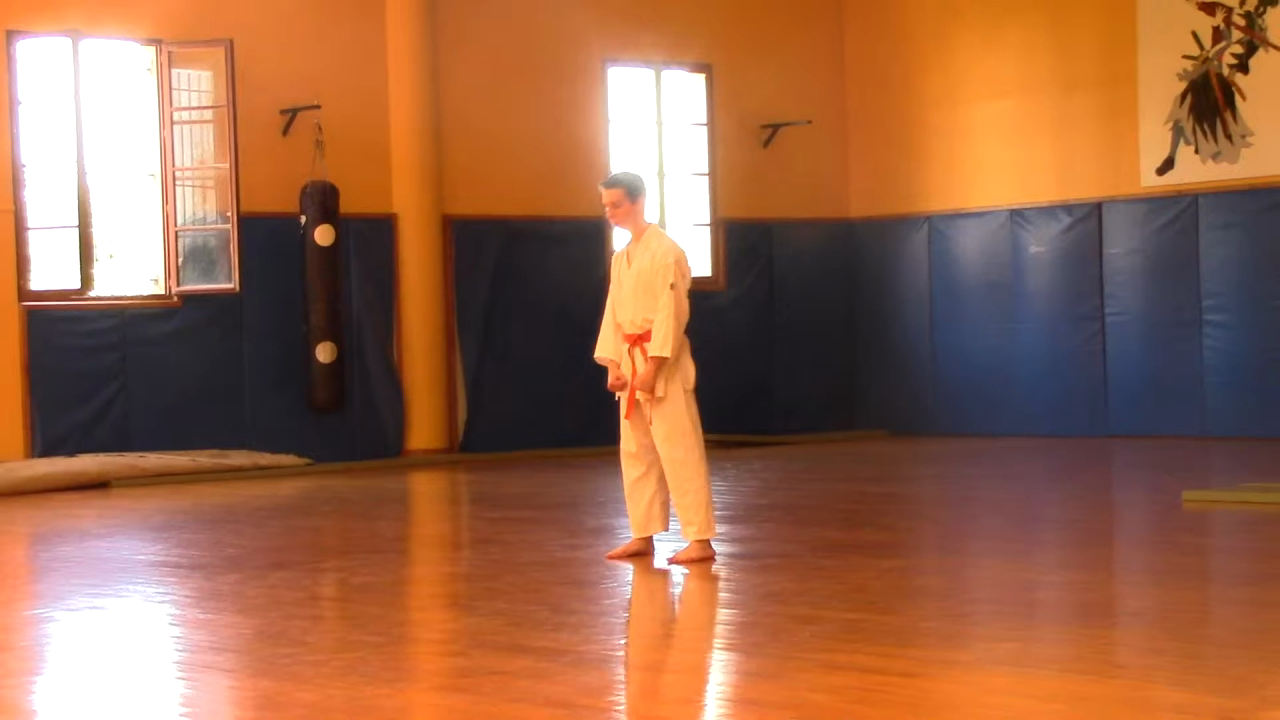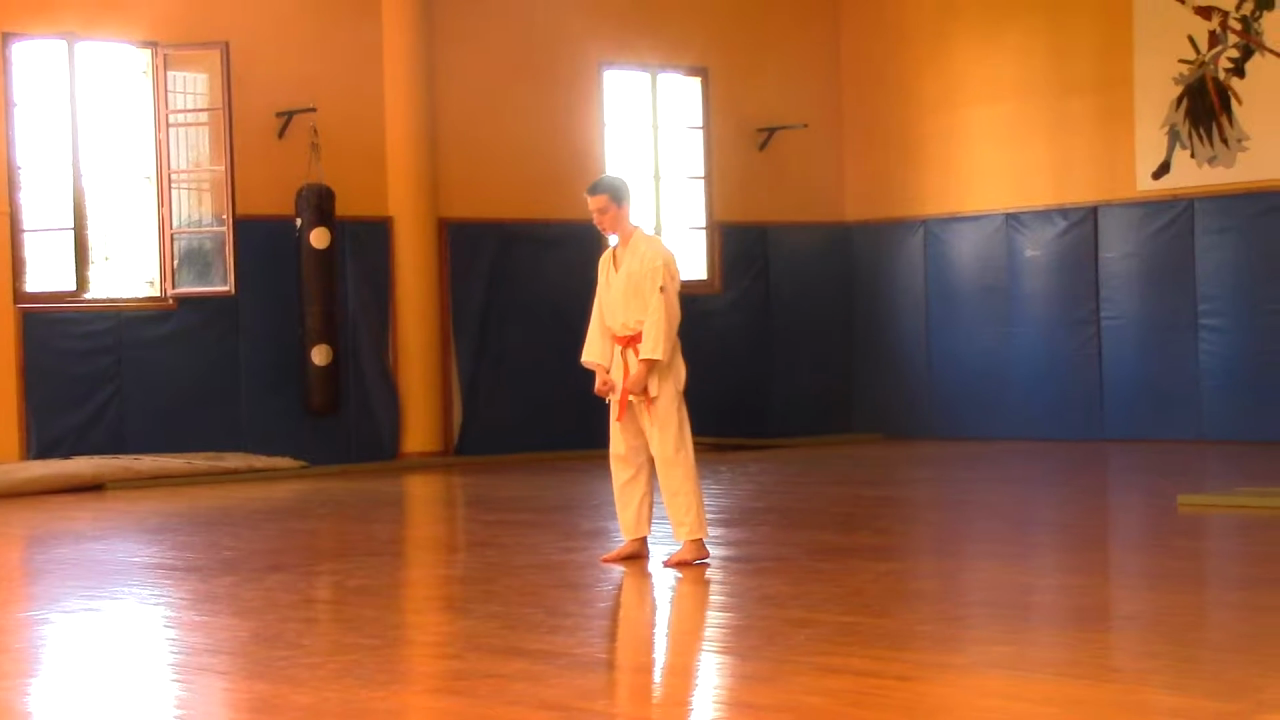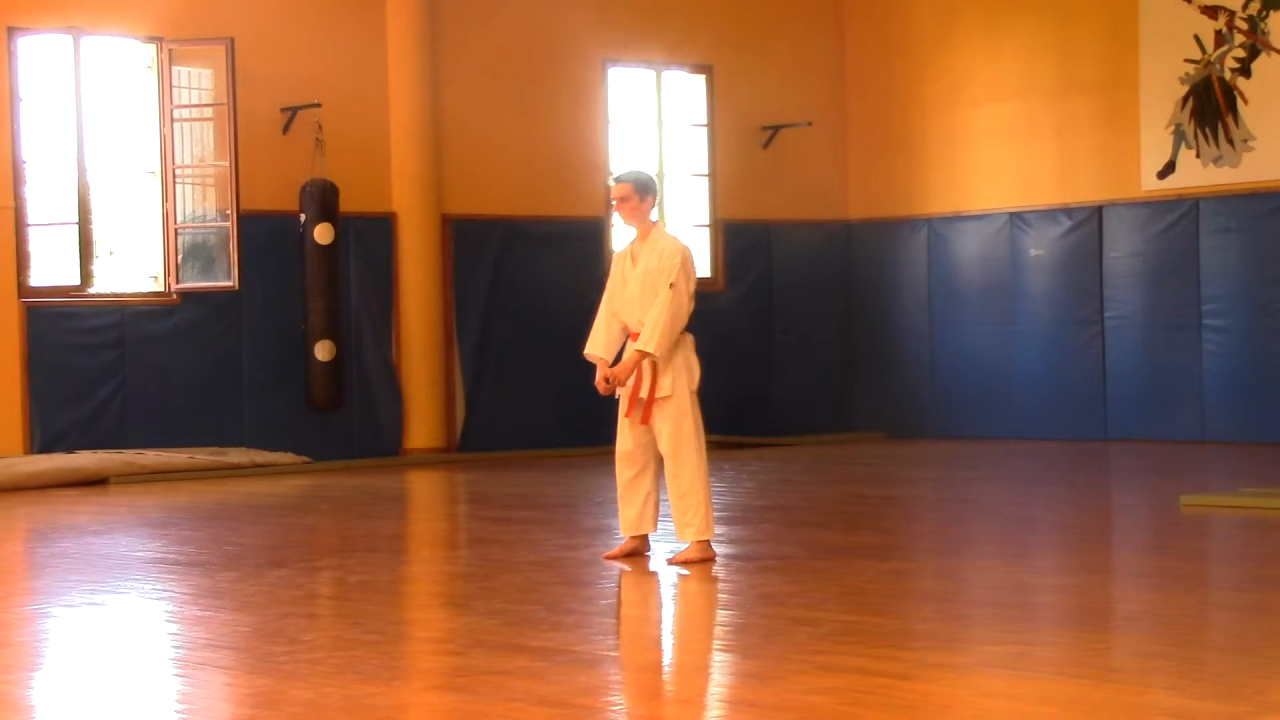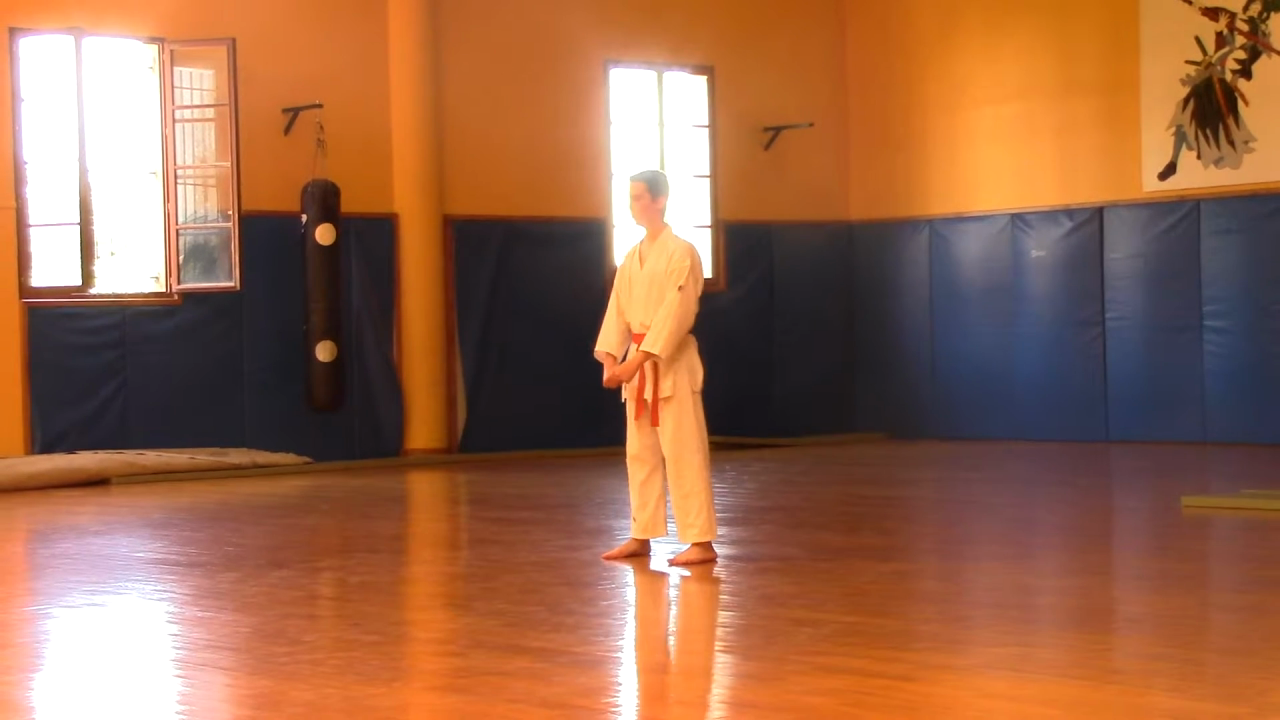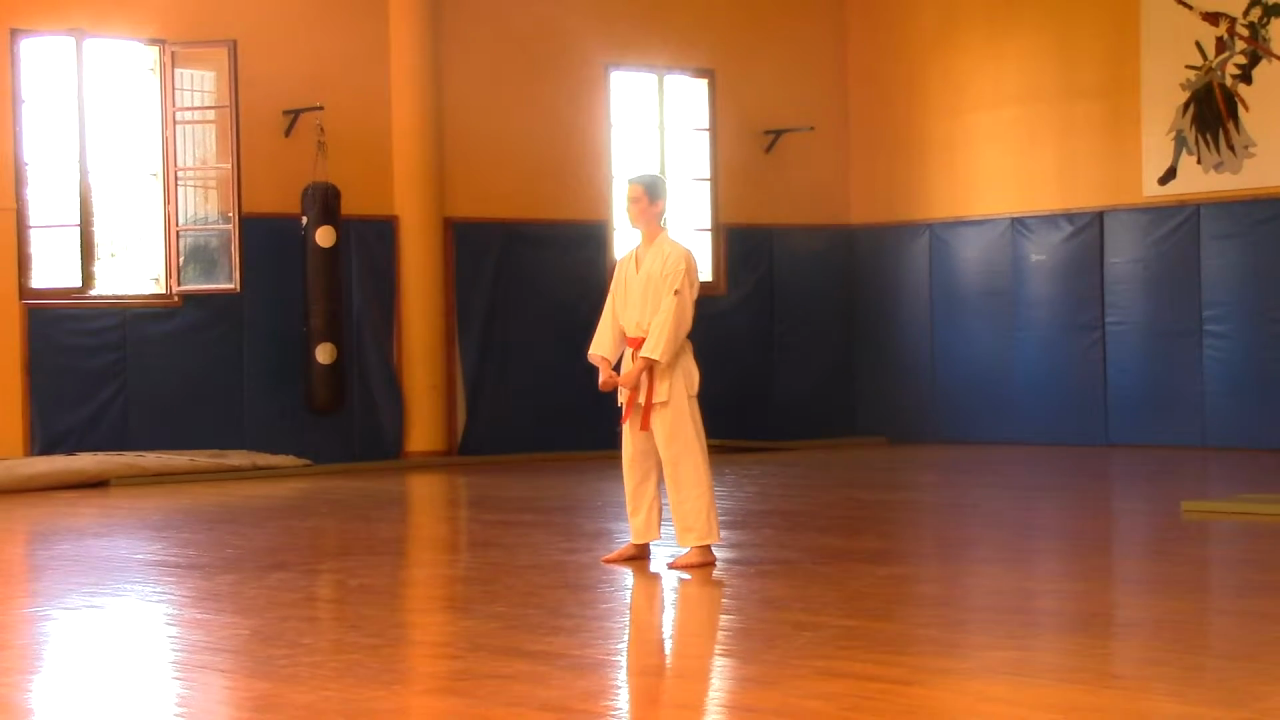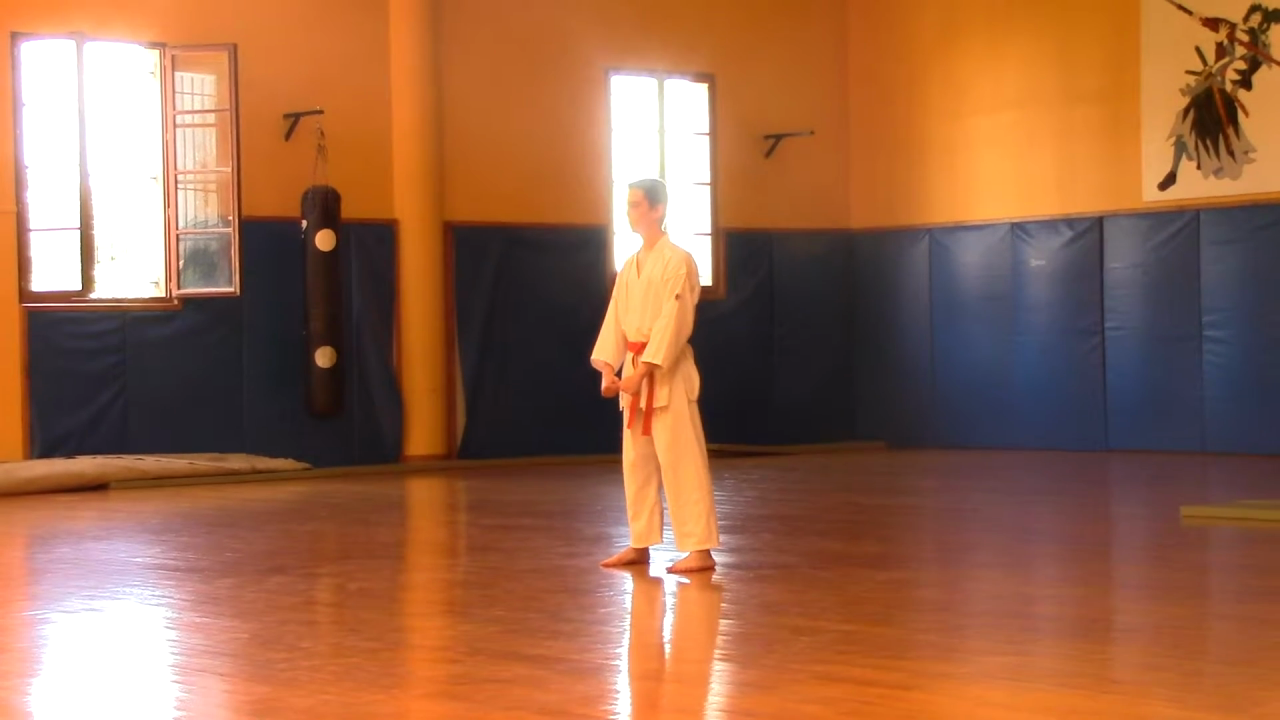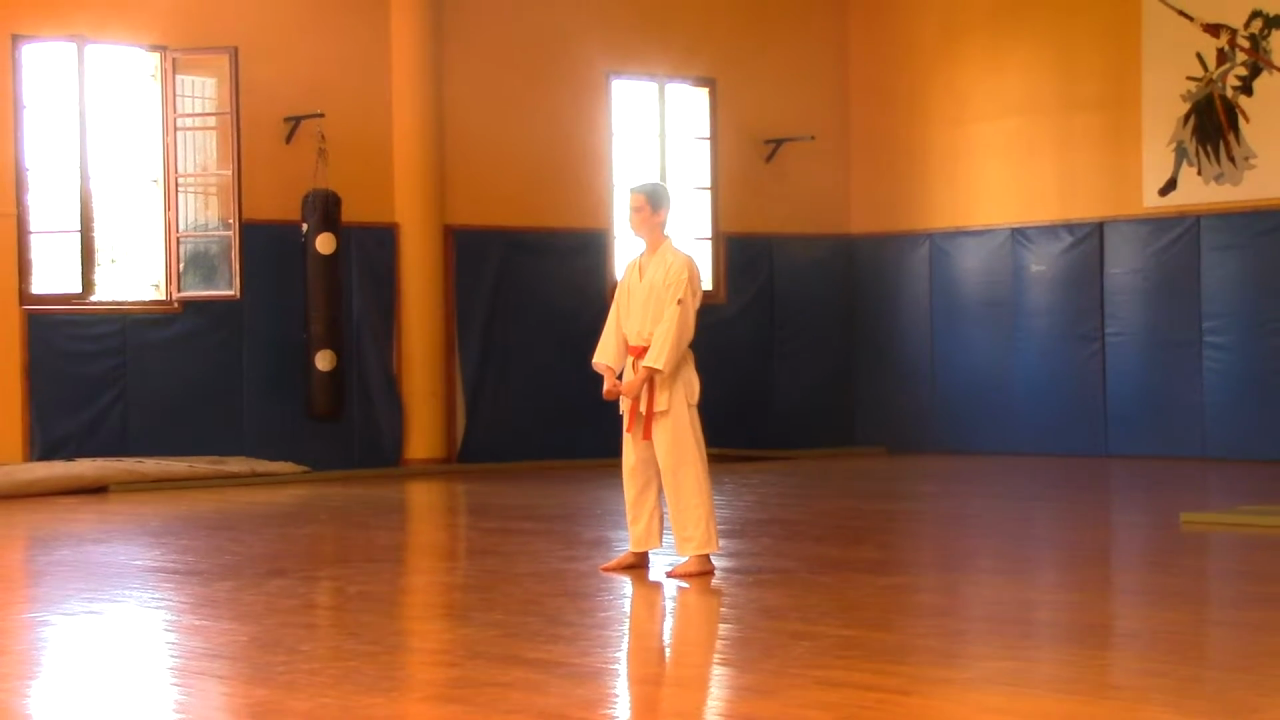
dt=0.3s
person 1, frame 1
left shoulder: (666, 251)
right shoulder: (621, 257)
left elbow: (672, 314)
left wrist: (652, 366)
right wrist: (614, 364)
left hip: (663, 360)
right hip: (632, 360)
left knee: (679, 450)
right knee: (636, 452)
left ankle: (700, 539)
right ankle: (643, 535)
person 1, frame 2
left shoulder: (654, 253)
right shoulder: (607, 260)
left elbow: (663, 316)
right elbow: (601, 317)
left wrist: (643, 368)
right wrist: (600, 368)
left hip: (656, 364)
right hip: (621, 363)
left knee: (670, 451)
right knee: (625, 454)
left ankle: (693, 540)
right ankle: (636, 538)
person 1, frame 3
left shoulder: (673, 250)
right shoulder: (623, 256)
left elbow: (668, 313)
right elbow: (611, 311)
left wrist: (633, 360)
right wrist: (602, 362)
left hip: (667, 360)
right hip: (633, 360)
left knee: (681, 451)
right knee: (631, 451)
left ankle: (700, 541)
right ankle: (637, 534)
person 1, frame 4
left shoulder: (681, 252)
right shoulder: (631, 257)
left elbow: (675, 314)
right elbow: (617, 310)
left wrist: (638, 359)
right wrist: (611, 359)
left hip: (671, 361)
right hip: (638, 362)
left knee: (684, 452)
right knee: (641, 454)
left ankle: (701, 542)
right ankle: (642, 535)
person 1, frame 5
left shoulder: (677, 257)
right shoulder: (627, 262)
left elbow: (672, 319)
right elbow: (613, 315)
left wrist: (641, 366)
right wrist: (605, 363)
left hip: (667, 367)
right hip: (633, 365)
left knee: (682, 456)
right knee: (636, 458)
left ankle: (701, 544)
right ankle: (640, 539)
person 1, frame 6
left shoulder: (677, 260)
right shoulder: (630, 265)
left elbow: (673, 323)
right elbow: (615, 319)
left wrist: (642, 371)
right wrist: (608, 369)
left hip: (667, 371)
right hip: (634, 370)
left knee: (681, 460)
right knee: (637, 461)
left ankle: (701, 549)
right ankle: (640, 543)
person 1, frame 7
left shoulder: (680, 265)
right shoulder: (633, 269)
left elbow: (675, 328)
right elbow: (617, 322)
left wrist: (644, 375)
right wrist: (610, 372)
left hip: (668, 376)
right hip: (634, 374)
left knee: (681, 465)
right knee: (636, 466)
left ankle: (700, 554)
right ankle: (639, 548)
